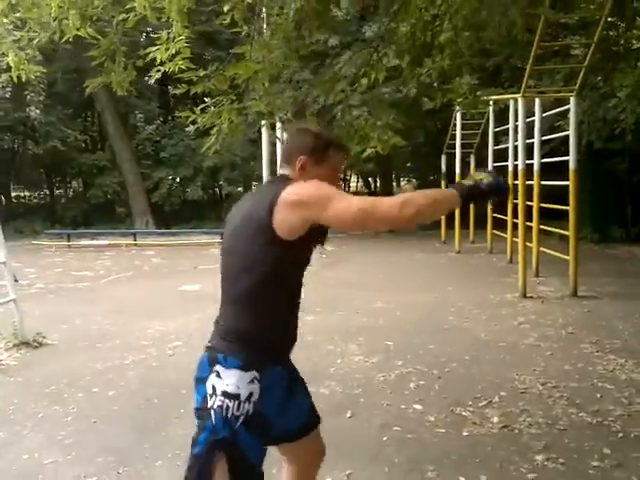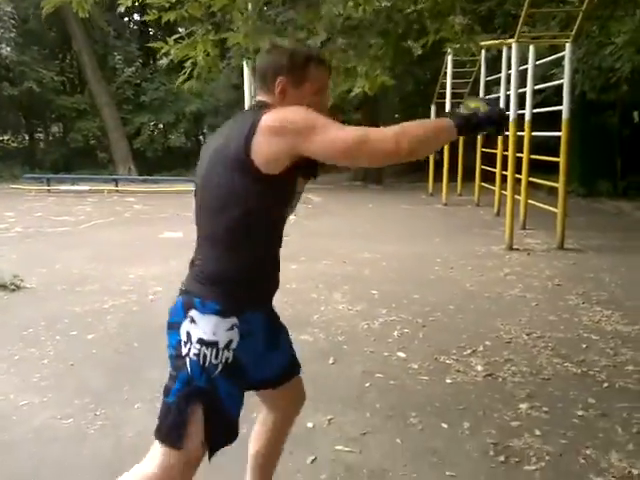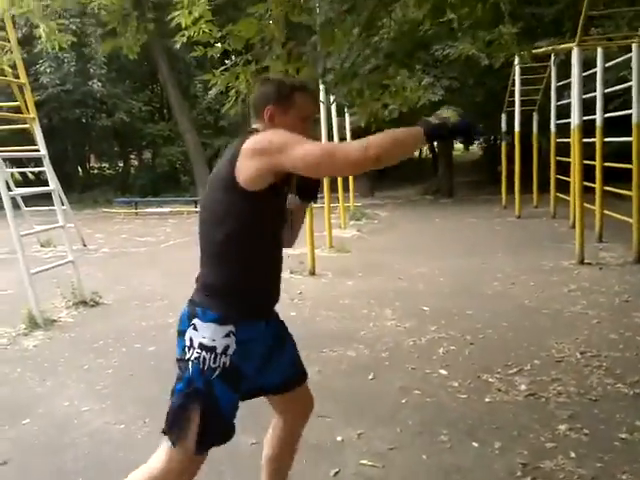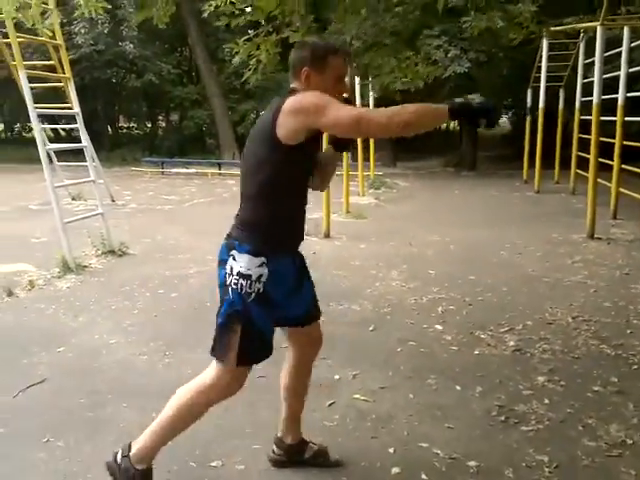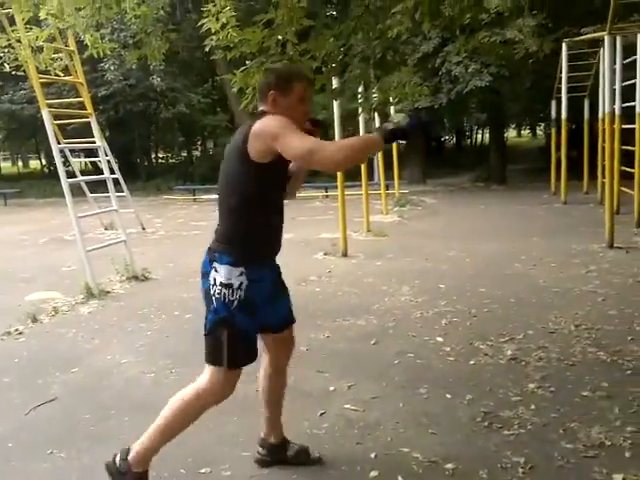
dt=1s
person 1, frame 1
left shoulder: (257, 204)
right shoulder: (298, 197)
right elbow: (395, 212)
right wrist: (471, 189)
left hip: (268, 367)
right hip: (237, 373)
person 1, frame 2
left shoulder: (233, 135)
right shoulder: (283, 126)
right elbow: (388, 146)
left wrist: (298, 168)
right wrist: (467, 122)
left hip: (248, 311)
right hip: (216, 319)
left knee: (287, 399)
person 1, frame 3
left shoulder: (257, 168)
right shoulder: (262, 148)
left elbow: (282, 236)
right elbow: (359, 157)
left wrist: (303, 194)
right wrist: (432, 129)
left hip: (256, 321)
right hip: (219, 329)
left knee: (296, 407)
person 1, frame 4
left shoulder: (293, 121)
right shoulder: (301, 107)
left elbow: (316, 181)
right elbow: (383, 123)
left wrist: (334, 147)
right wrist: (457, 110)
left hip: (280, 255)
right hip: (252, 261)
left knee: (308, 342)
right knee: (226, 380)
left ankle: (289, 441)
person 1, frame 5
left shoulder: (263, 139)
right shoulder: (269, 129)
left elbow: (278, 189)
right elbow: (334, 157)
left wrist: (301, 164)
right wrist: (386, 133)
left hip: (259, 267)
right hip: (233, 272)
left knee: (281, 348)
right knee: (219, 383)
left ankle: (272, 441)
